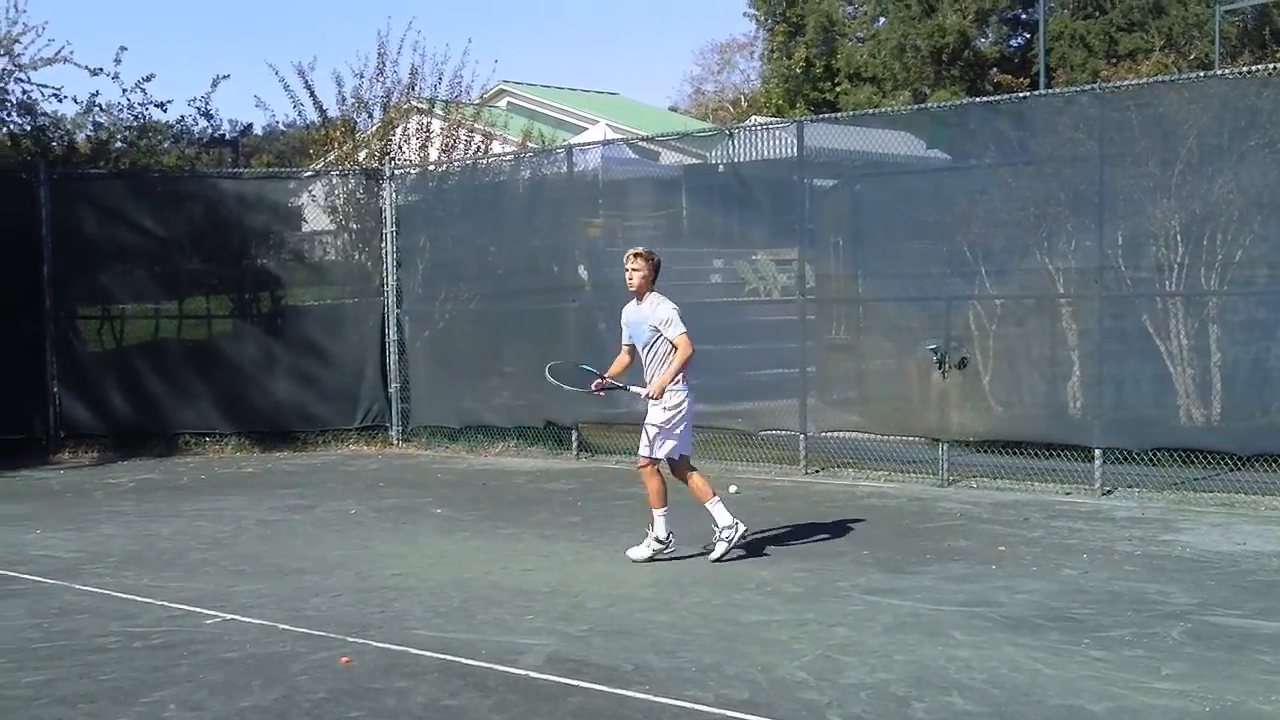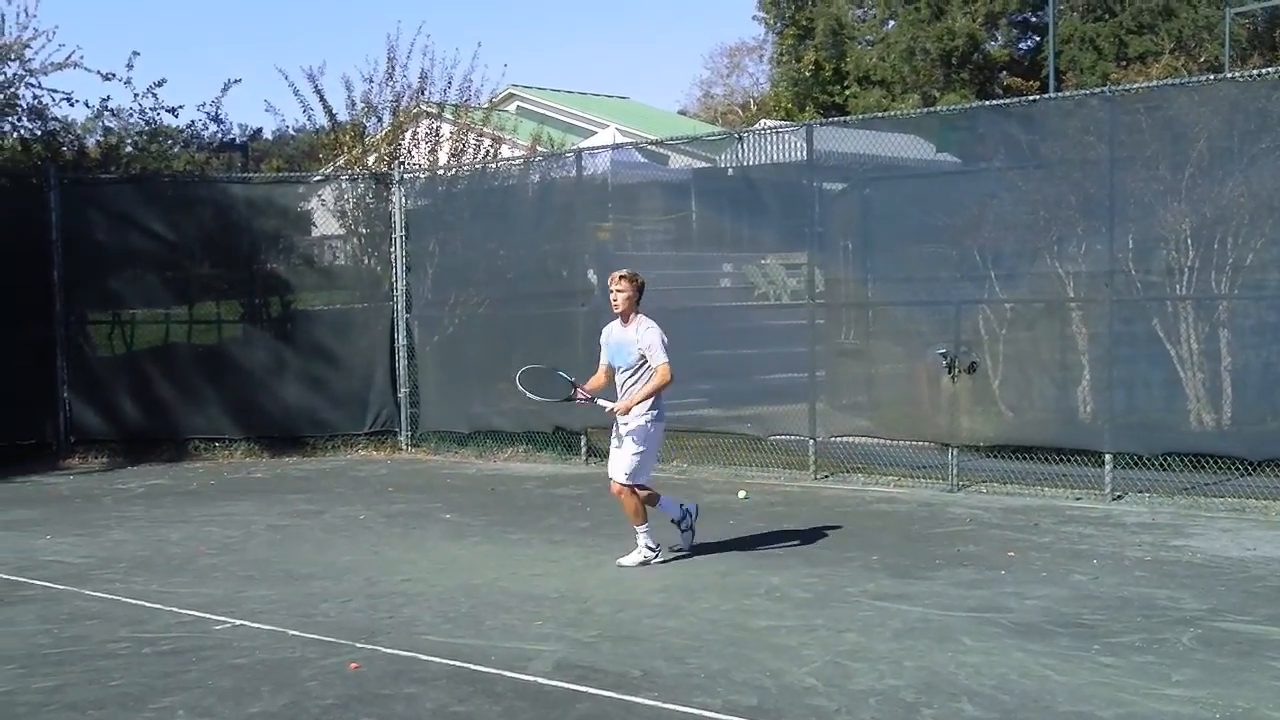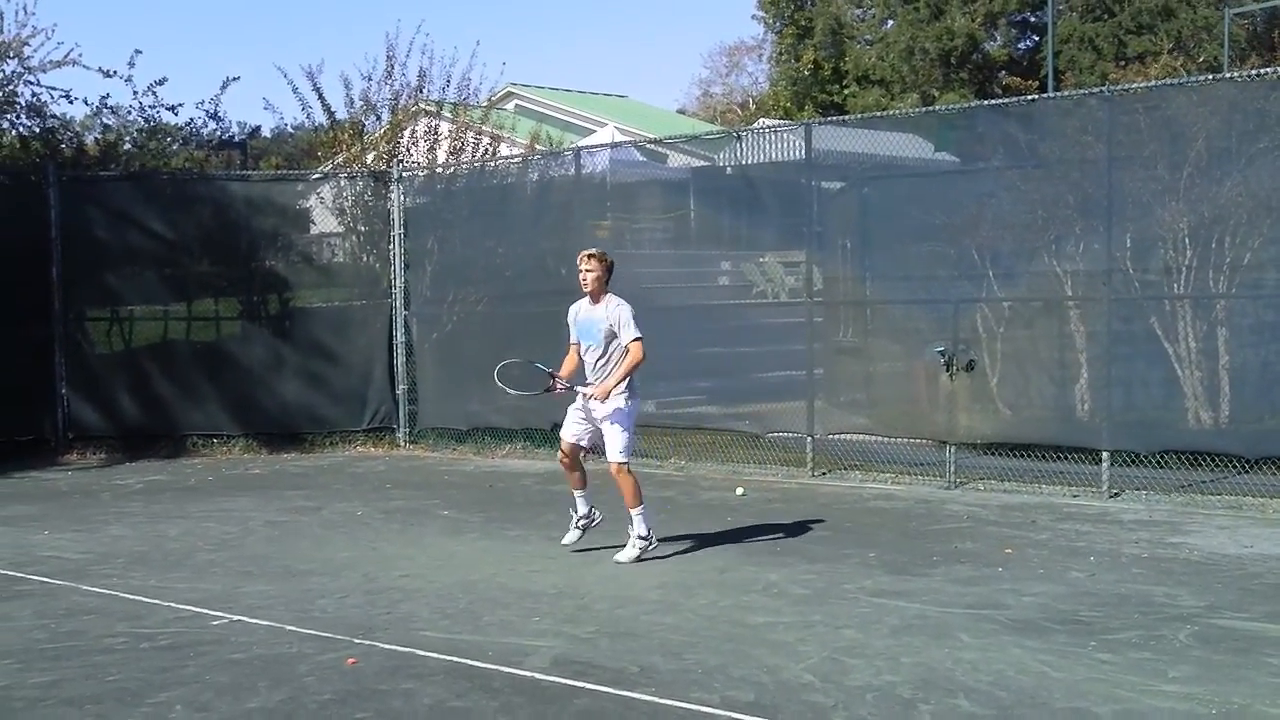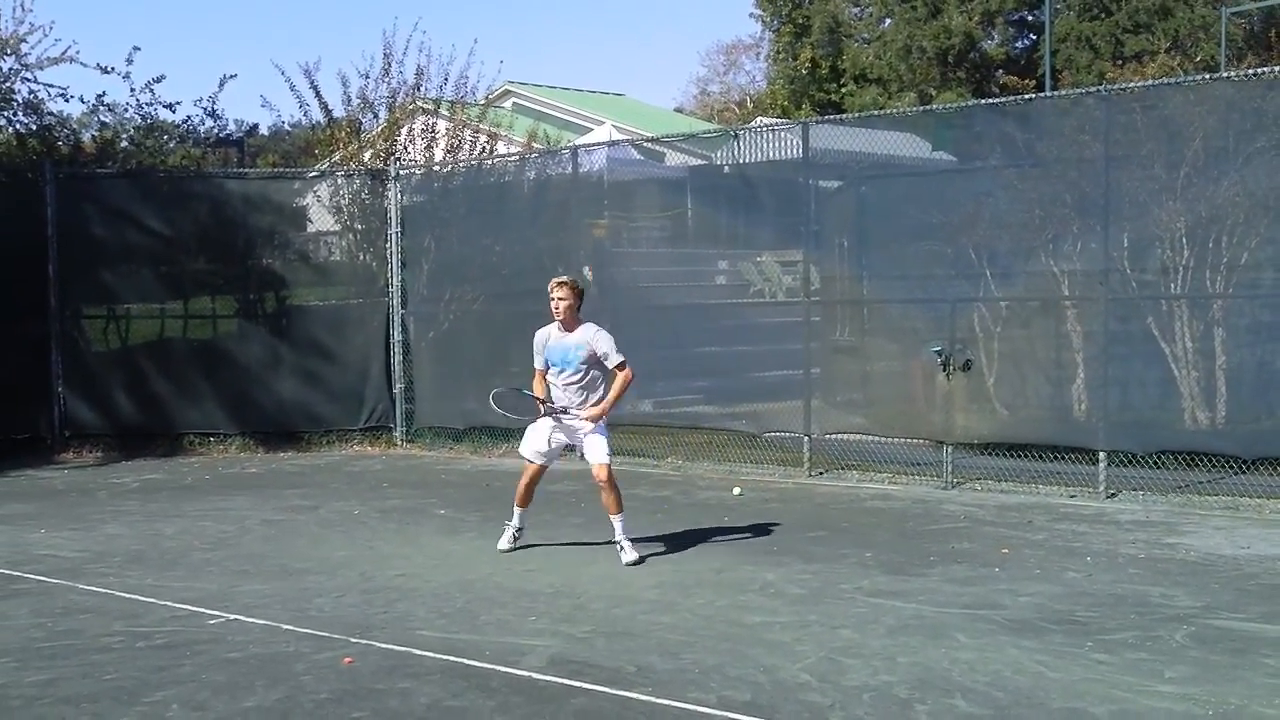
dt=0.2s
person 1, frame 1
left shoulder: (662, 308)
right shoulder: (629, 312)
left elbow: (686, 348)
right elbow: (626, 355)
left wrist: (663, 381)
right wrist: (606, 378)
left hip: (670, 399)
right hip: (662, 400)
left knee: (646, 464)
right knee: (680, 466)
left ankle: (660, 537)
right ankle: (727, 524)
person 1, frame 2
left shoulder: (649, 332)
right shoulder: (609, 331)
left elbow: (665, 375)
right elbow: (604, 374)
left wrist: (632, 401)
right wrist: (584, 390)
left hip: (643, 419)
right hip: (624, 419)
left knee: (620, 487)
right knee: (630, 486)
left ankle: (648, 547)
right ankle: (681, 513)
person 1, frame 3
left shoulder: (619, 309)
right shoulder: (576, 311)
left elbow: (637, 352)
left wrist: (610, 385)
right wrist: (560, 377)
left hip: (618, 400)
right hip: (590, 397)
left knee: (618, 467)
right knee: (566, 455)
left ankle: (642, 535)
right ankle: (585, 514)
person 1, frame 4
left shoulder: (596, 336)
right shoulder: (542, 336)
left elbow: (625, 373)
right elbow: (540, 377)
left wrist: (604, 406)
right wrist: (540, 401)
left hip: (590, 419)
right hip: (555, 416)
left knee: (603, 476)
right knee: (530, 474)
left ankle: (621, 539)
right ankle: (516, 526)
